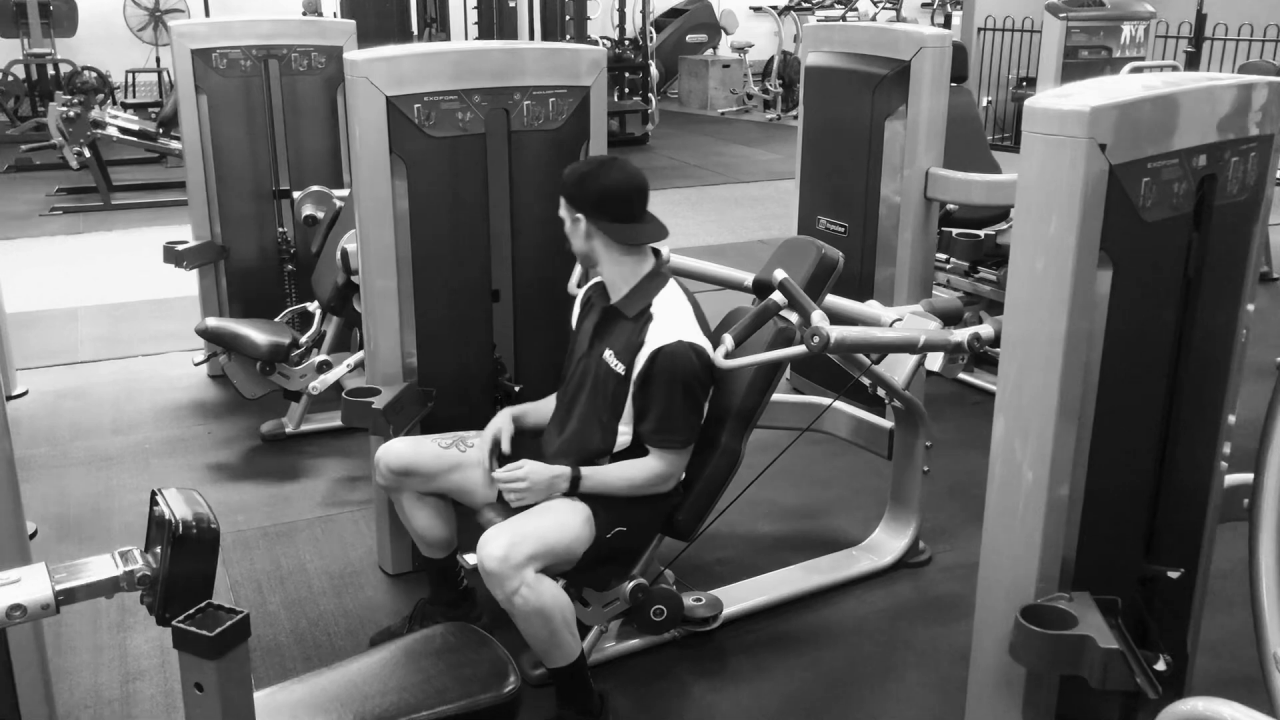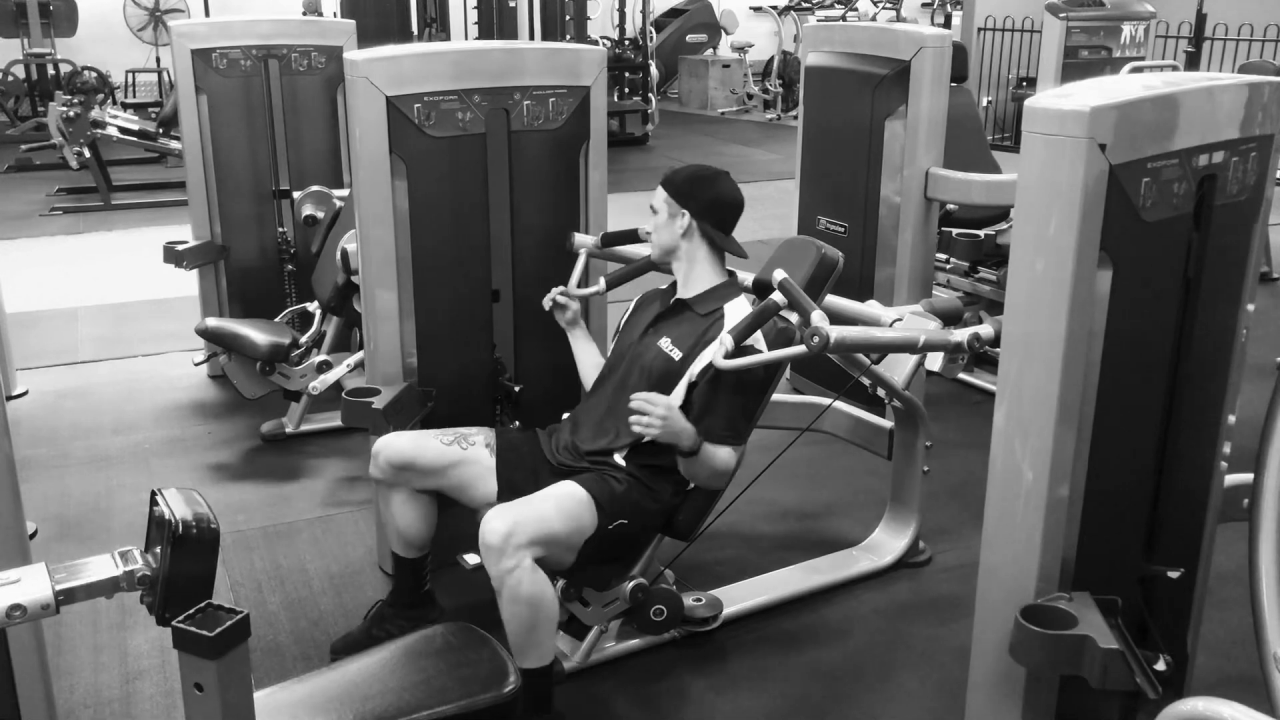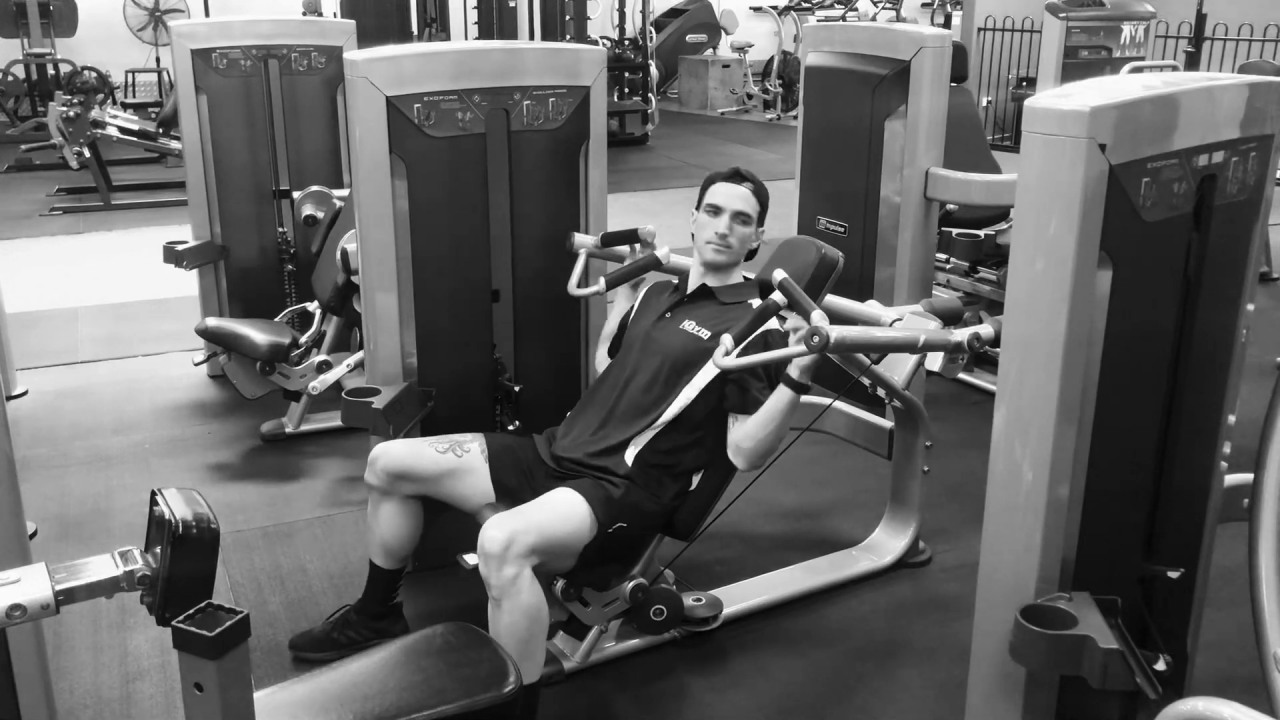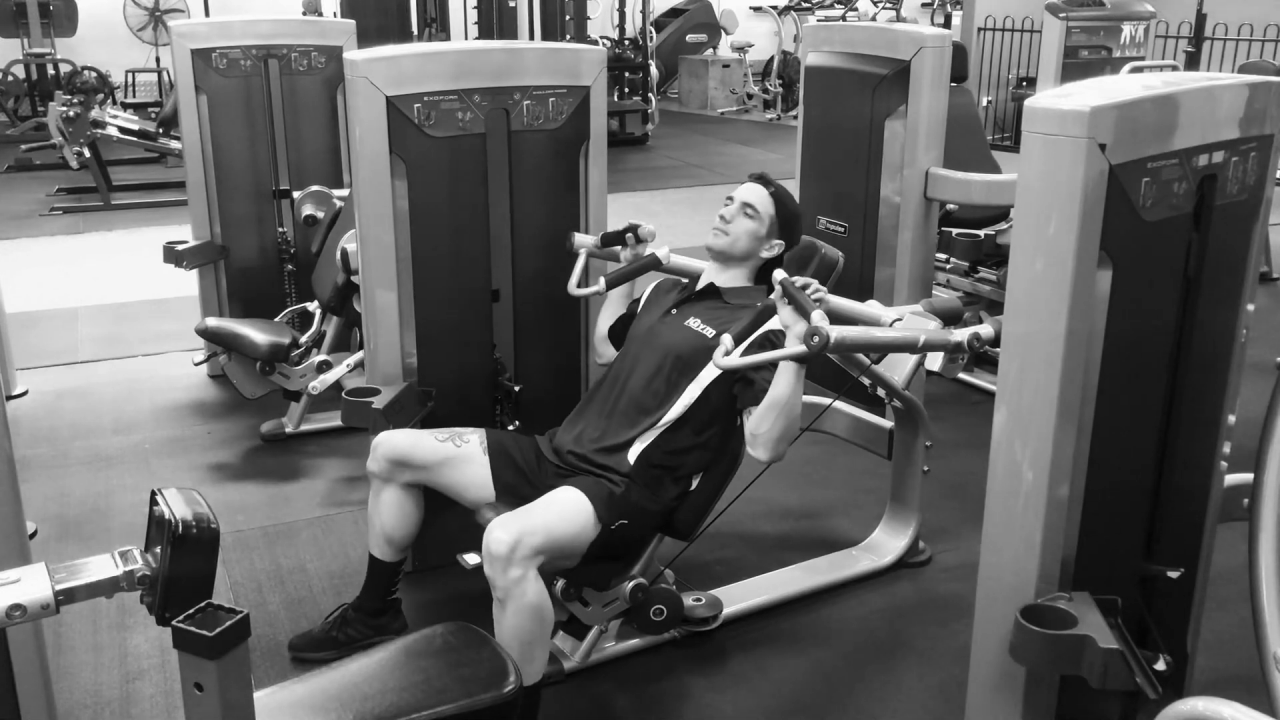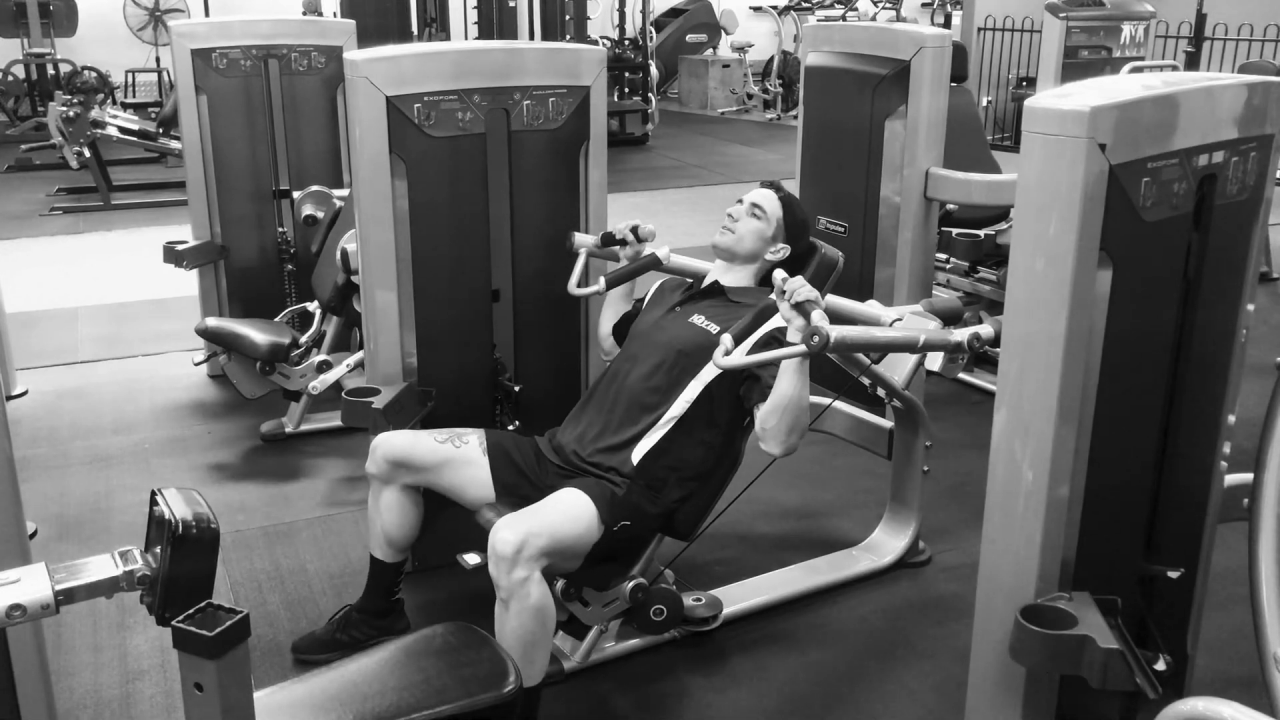
dt=0.7s
person 1, frame 1
left shoulder: (671, 342)
right shoulder: (598, 294)
left elbow: (664, 471)
left wrist: (563, 479)
right wrist: (516, 415)
left hip: (621, 493)
right hip: (560, 458)
left knee: (502, 555)
right knee: (395, 461)
right ankle: (451, 601)
person 1, frame 2
left shoulder: (734, 337)
right shoulder: (657, 299)
left elbow: (719, 470)
left wrist: (682, 437)
right wrist: (574, 328)
left hip: (630, 485)
right hip: (564, 447)
left knee: (502, 533)
right knee: (392, 455)
right ankle: (411, 604)
person 1, frame 3
left shoulder: (754, 326)
right shoulder: (661, 292)
left elbow: (744, 452)
left wrist: (795, 378)
right wrist: (628, 285)
left hip: (627, 487)
right hip: (558, 452)
left knee: (503, 542)
right knee: (389, 463)
right ankle: (377, 615)
person 1, frame 4
left shoulder: (757, 325)
right shoulder: (669, 291)
left elbow: (765, 445)
left wrist: (796, 346)
right wrist: (626, 270)
left hip: (627, 488)
right hip: (560, 453)
left knee: (508, 544)
right knee: (392, 451)
right ankle: (375, 611)
person 1, frame 5
left shoulder: (761, 325)
right shoulder: (673, 290)
left elbow: (778, 439)
left wrist: (798, 338)
right wrist: (626, 267)
left hip: (627, 488)
right hip: (559, 454)
left knee: (513, 545)
right knee: (391, 453)
right ankle: (378, 613)
